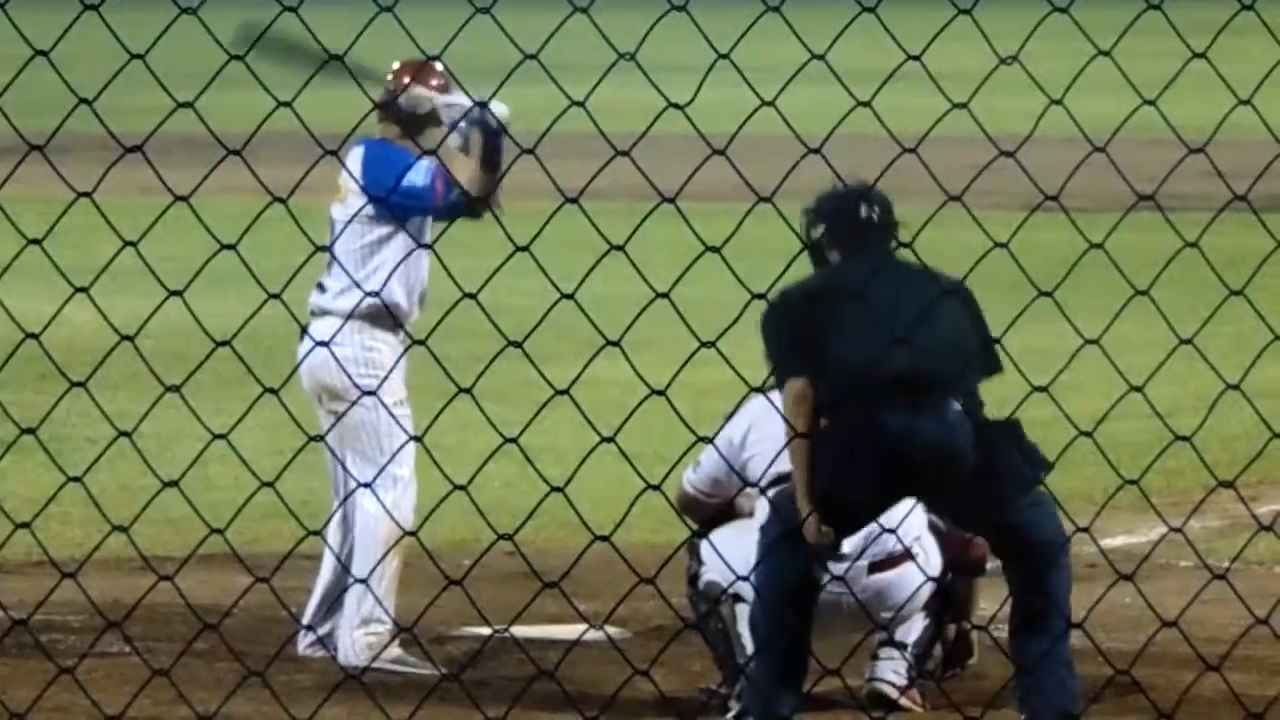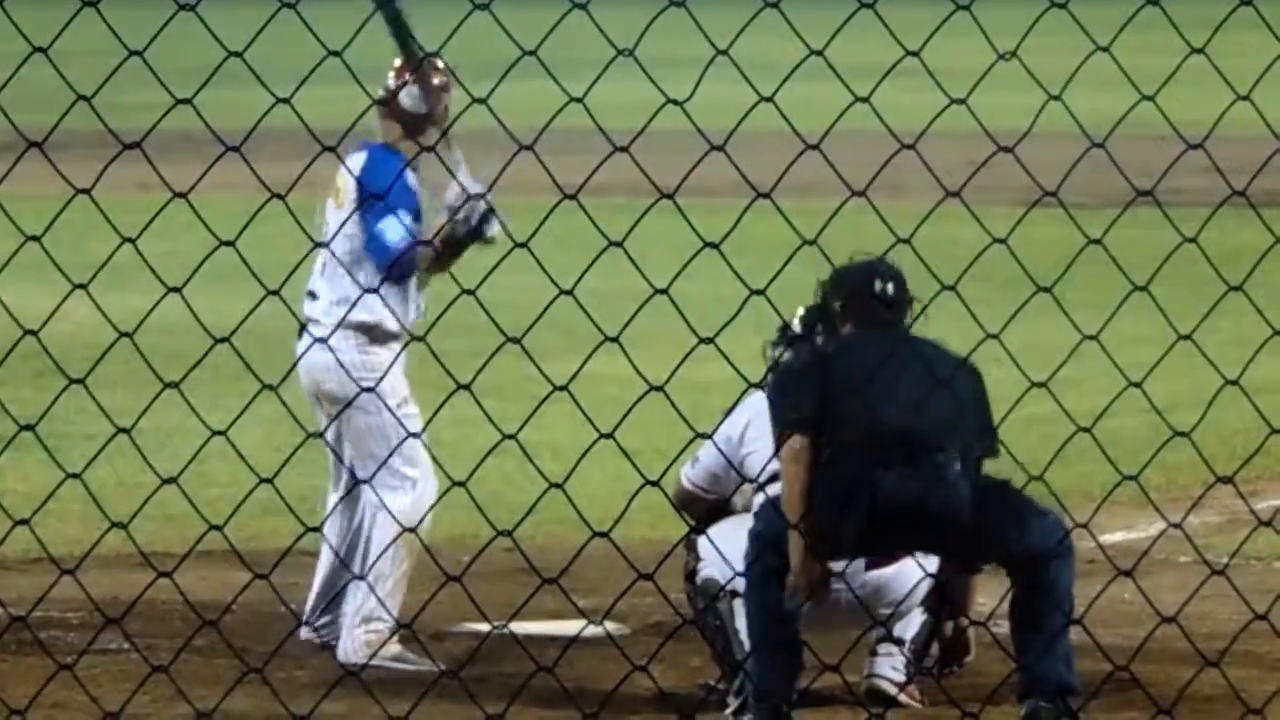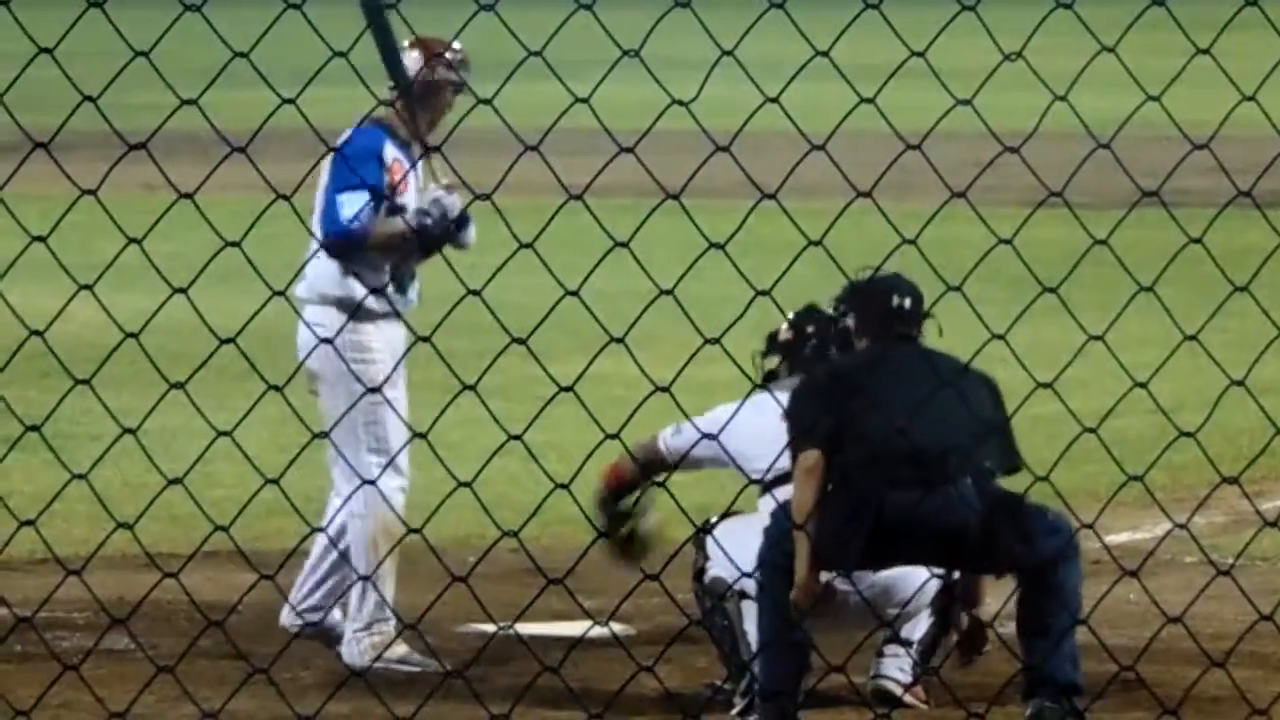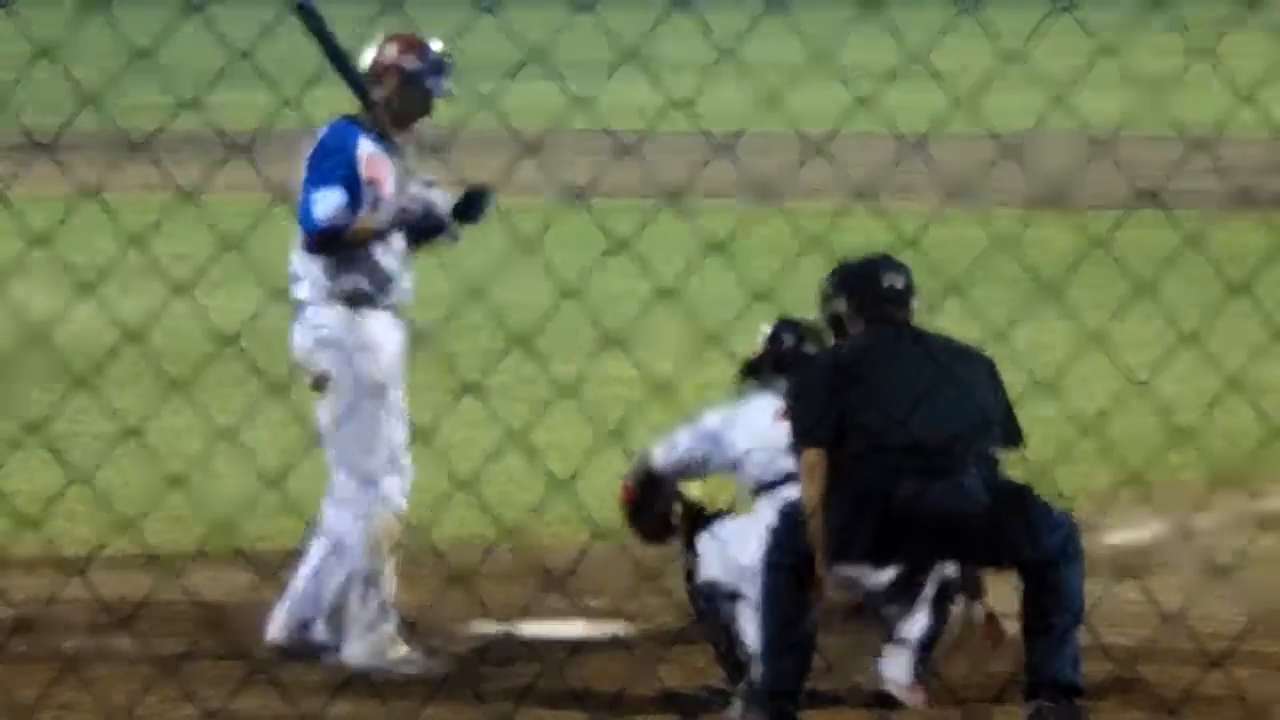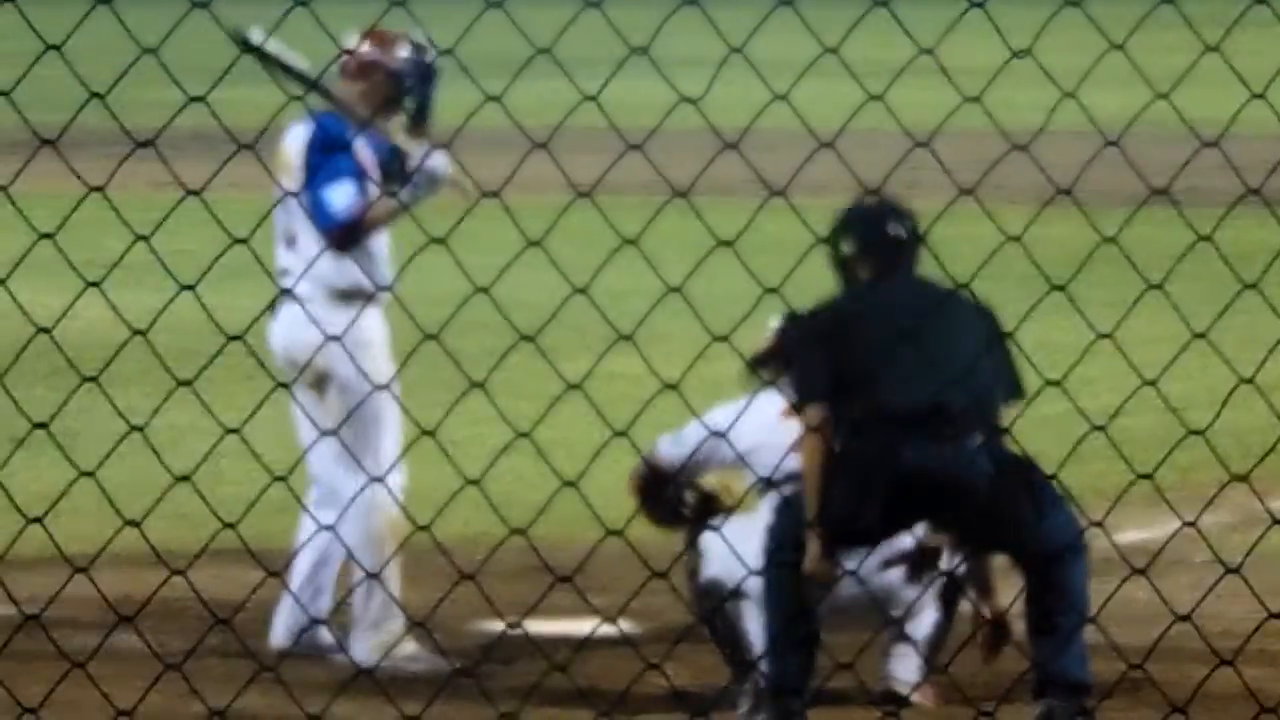
dt=0.3s
person 1, frame 1
left shoulder: (388, 160)
right shoulder: (380, 156)
left elbow: (477, 201)
right elbow: (457, 197)
left wrist: (490, 136)
right wrist: (458, 135)
left hip: (342, 345)
right hip: (358, 346)
left knee: (359, 493)
right knee: (388, 491)
left ankle: (323, 628)
right ankle: (366, 638)
person 1, frame 2
left shoulder: (372, 162)
right shoulder: (386, 170)
left elbow: (417, 260)
right elbow: (399, 262)
left wrist: (461, 230)
right wrist: (454, 225)
left hip: (330, 346)
right hip: (358, 351)
left knee: (360, 484)
right knee: (408, 487)
left ankle: (328, 616)
right ankle: (369, 635)
person 1, frame 3
left shoulder: (402, 152)
right shoulder: (368, 145)
right elbow: (341, 236)
left wrist: (437, 233)
right wrist: (417, 223)
left hip: (364, 329)
right hip: (353, 331)
left knee: (359, 475)
right knee: (381, 481)
left ankle: (313, 605)
right ankle: (369, 637)
person 1, frame 4
left shoulder: (377, 148)
right shoulder: (344, 141)
right elbow: (325, 233)
left wrist: (441, 216)
right wrist: (406, 213)
left hip: (354, 326)
right hip: (347, 327)
left knee: (357, 486)
right knee: (377, 484)
left ankle: (299, 618)
right ankle: (372, 637)
person 1, frame 5
left shoulder: (320, 131)
right shoulder: (332, 135)
left elbow: (377, 196)
right elbow: (344, 227)
left wrist: (418, 150)
right wrist: (410, 189)
left hip: (307, 323)
right hip: (338, 323)
left knee: (334, 483)
right knee: (376, 480)
left ankle: (299, 622)
right ankle: (378, 636)
person 2, frame 1
left shoulder: (799, 301)
right shoulder: (946, 288)
left elbow: (800, 394)
left wrist: (807, 501)
left hip: (865, 435)
right hip: (953, 432)
left knee: (787, 543)
right knee: (1039, 550)
person 2, frame 2
left shoulder: (812, 365)
right shoulder: (955, 366)
left elbow: (796, 450)
left wrist: (800, 551)
left hip: (862, 501)
right hip: (951, 498)
left knee: (770, 535)
right knee: (1046, 542)
person 2, frame 3
left shoulder: (829, 379)
right shoulder: (973, 380)
left elbow: (810, 465)
left wrist: (804, 567)
left hip: (873, 520)
right hip: (962, 517)
left knee: (784, 537)
right knee: (1054, 544)
person 2, frame 4
left shoulder: (826, 369)
right shoulder: (968, 360)
left elbow: (816, 461)
left wrist: (822, 561)
left hip: (879, 505)
right hip: (968, 503)
left knee: (794, 535)
right knee: (1057, 542)
person 2, frame 5
left shoulder: (826, 320)
right shoulder: (971, 312)
left elbow: (817, 425)
left wrist: (815, 531)
right wrist: (976, 534)
left hip: (880, 468)
right hip: (971, 466)
right knee: (1057, 542)
person 3, frame 1
left shoulder: (763, 406)
left elbow: (693, 501)
left wrist: (745, 513)
right wrist: (960, 624)
right hip: (896, 580)
left knee: (710, 553)
right ankle: (895, 671)
person 3, frame 2
left shoulder: (758, 405)
left elbow: (687, 499)
left wrist: (740, 499)
right hip: (889, 578)
left knee: (708, 549)
right ankle: (892, 667)
person 3, frame 3
left shoulder: (753, 409)
left elbow: (644, 458)
left wrist: (611, 508)
right hip: (892, 581)
left knee: (715, 545)
left ankle: (757, 679)
right ankle: (897, 671)
person 3, frame 4
left shoulder: (740, 415)
left elbow: (639, 481)
right hip: (887, 568)
left knee: (709, 547)
left ankle: (758, 680)
right ankle: (899, 671)
person 3, frame 5
left shoulder: (747, 411)
left elbow: (649, 475)
left wrist: (687, 515)
right hip: (894, 572)
left knee: (712, 543)
right knee: (951, 546)
left ankle: (765, 679)
right ankle: (907, 674)
